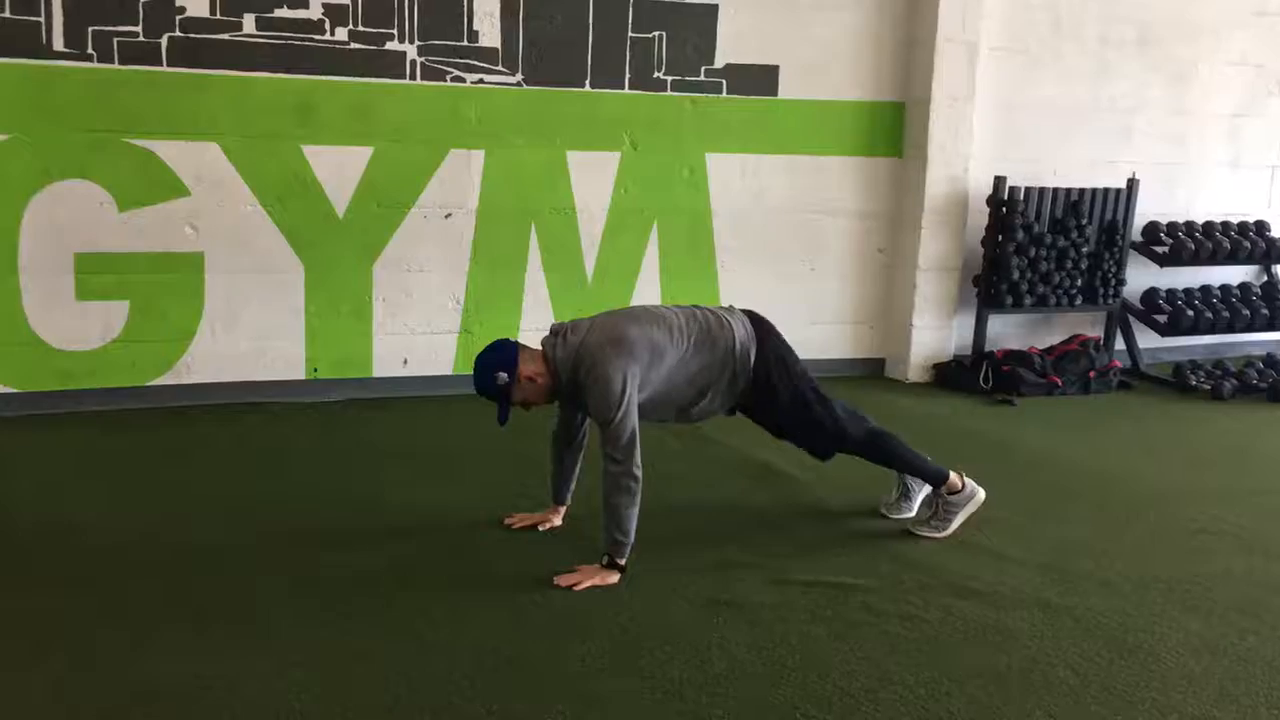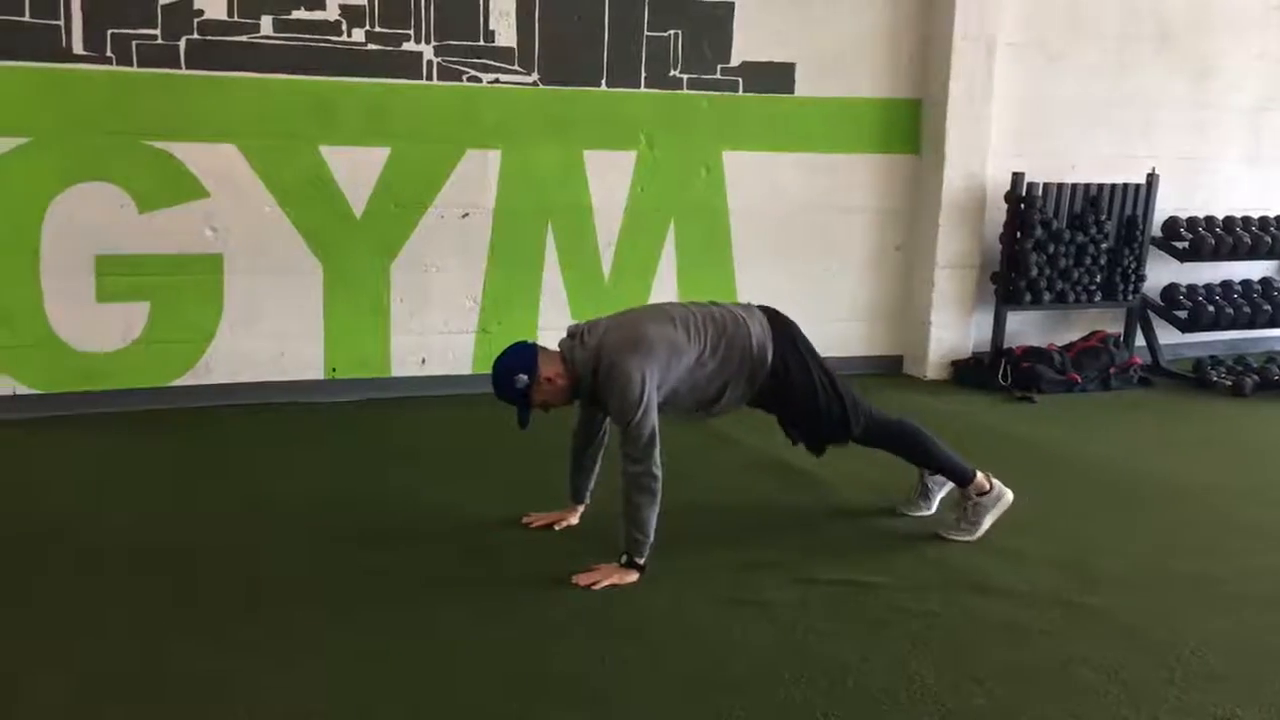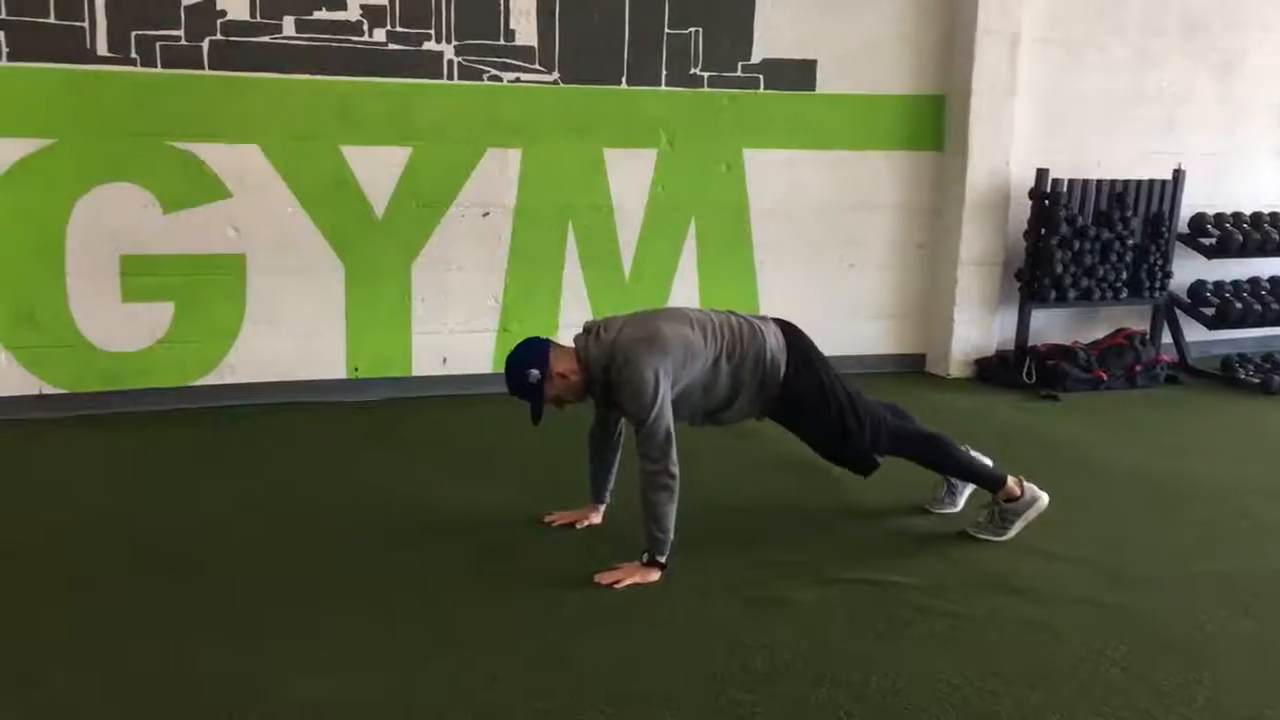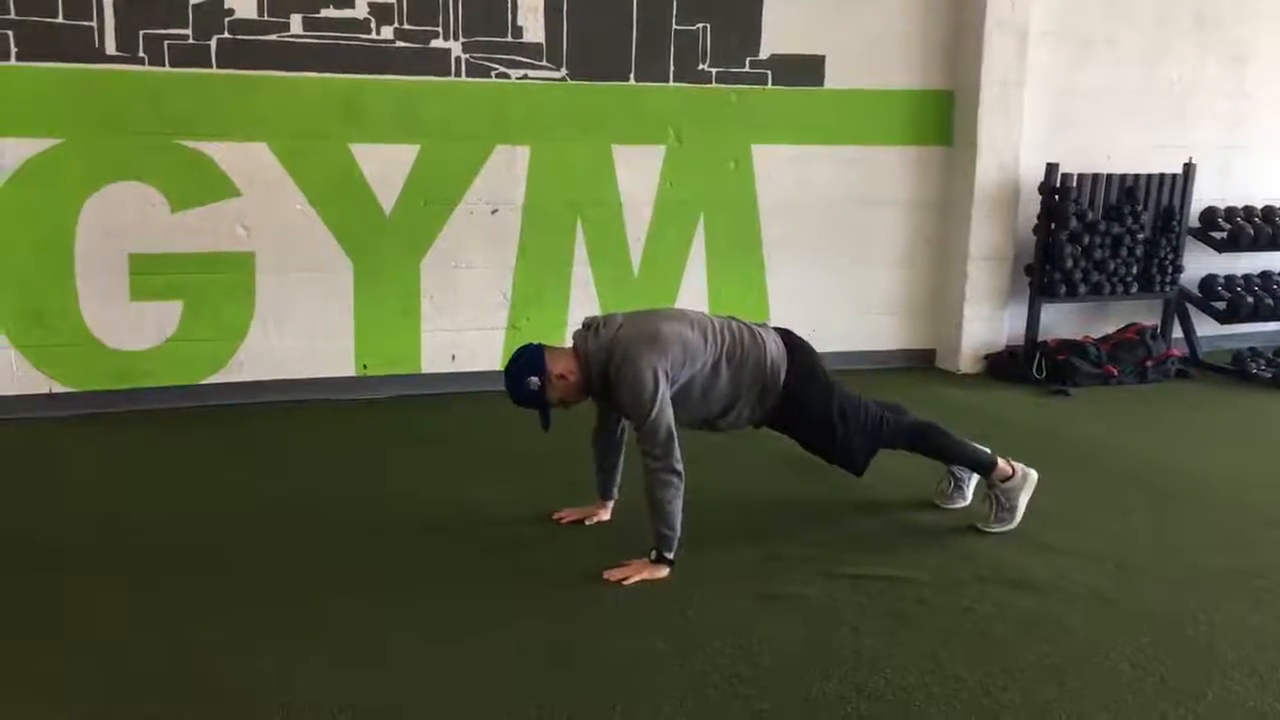
dt=0.3s
person 1, frame 1
left shoulder: (601, 368)
right shoulder: (567, 353)
left elbow: (623, 465)
right elbow: (570, 432)
left wrist: (614, 564)
right wrist: (557, 507)
left hip: (748, 355)
right hip: (731, 346)
left knee: (836, 429)
right knee: (823, 420)
left ankle: (952, 487)
right ankle: (914, 478)
person 1, frame 2
left shoulder: (621, 369)
right shoulder: (584, 355)
left elbow: (643, 466)
right elbow: (590, 432)
left wrist: (633, 562)
right wrist: (575, 506)
left hip: (766, 348)
right hip: (748, 340)
left knee: (859, 423)
right knee: (844, 417)
left ankle: (980, 488)
right ankle: (933, 471)
person 1, frame 3
left shoulder: (635, 367)
right shoulder: (600, 350)
left elbow: (659, 464)
right elbow: (606, 429)
left wrist: (655, 561)
right wrist: (596, 505)
left hip: (779, 367)
right hip: (763, 355)
left knee: (877, 434)
right knee: (870, 421)
left ankle: (1012, 492)
right ankle: (961, 463)
person 1, frame 4
left shoulder: (632, 365)
right shoulder: (596, 351)
left elbow: (663, 460)
right elbow: (609, 428)
left wrist: (662, 557)
right wrist: (605, 501)
left hip: (781, 376)
right hip: (763, 370)
left knee: (879, 429)
right knee: (870, 420)
left ankle: (1005, 474)
right ankle: (962, 462)
